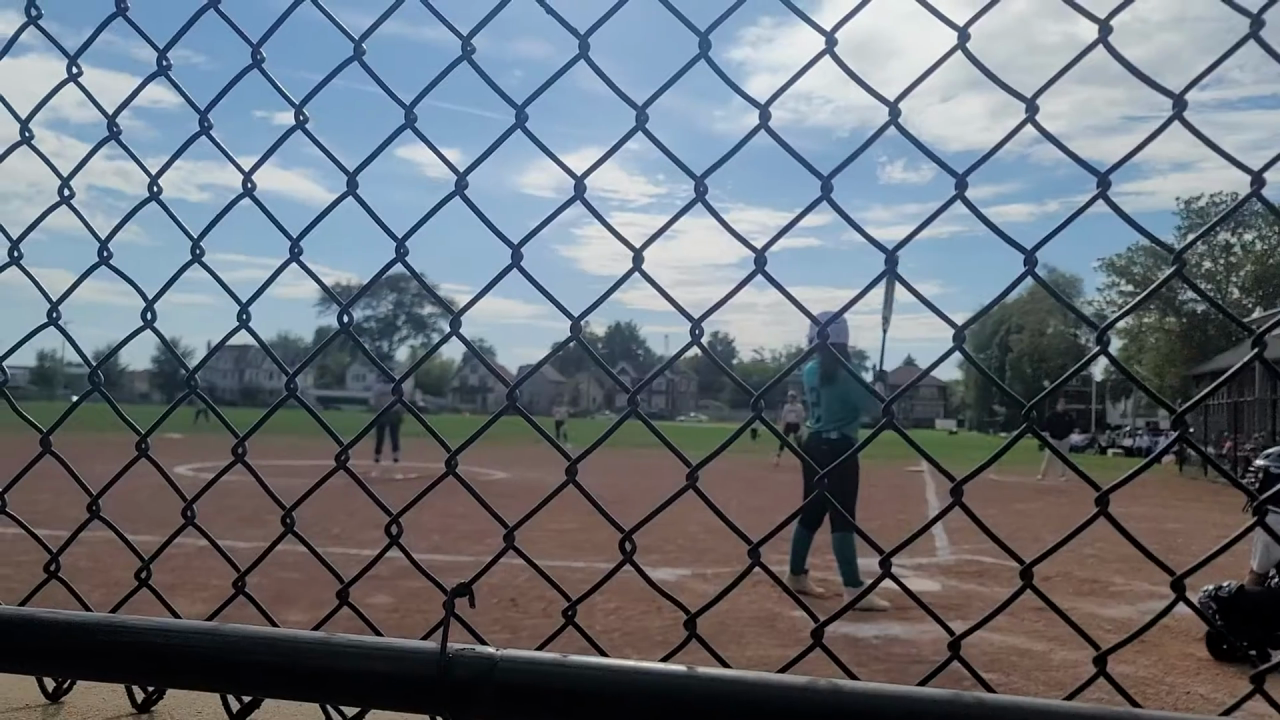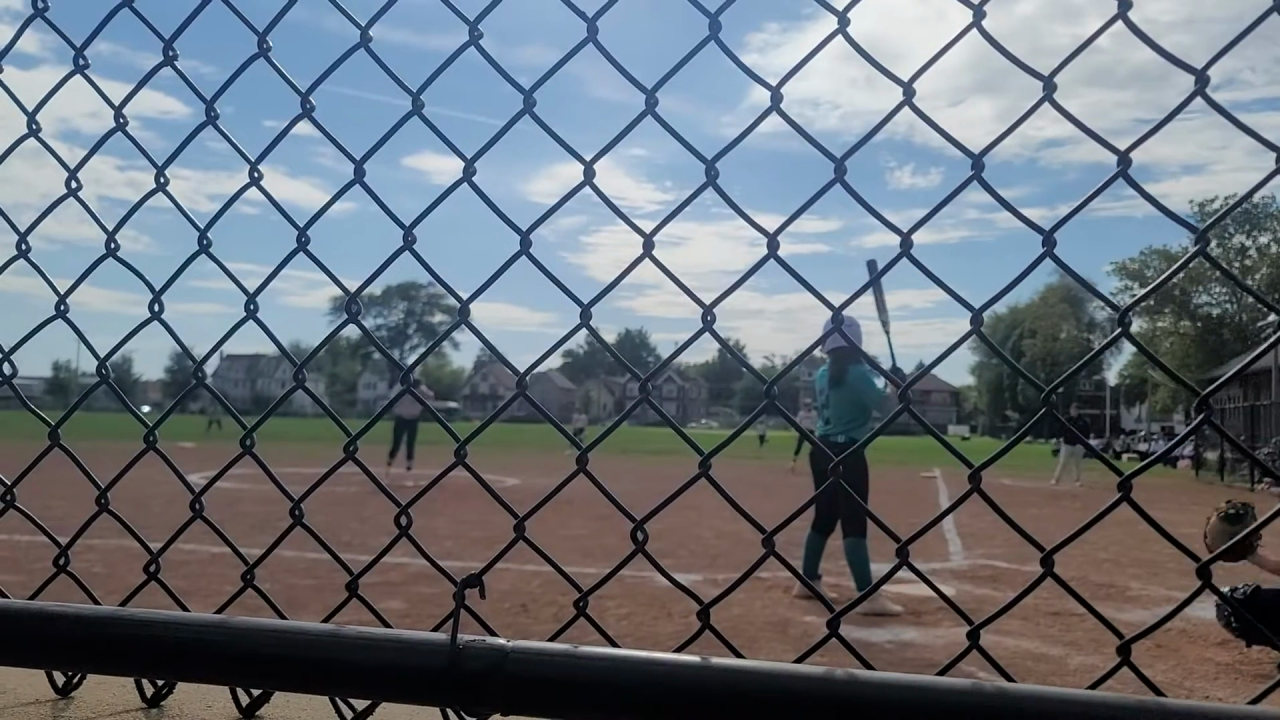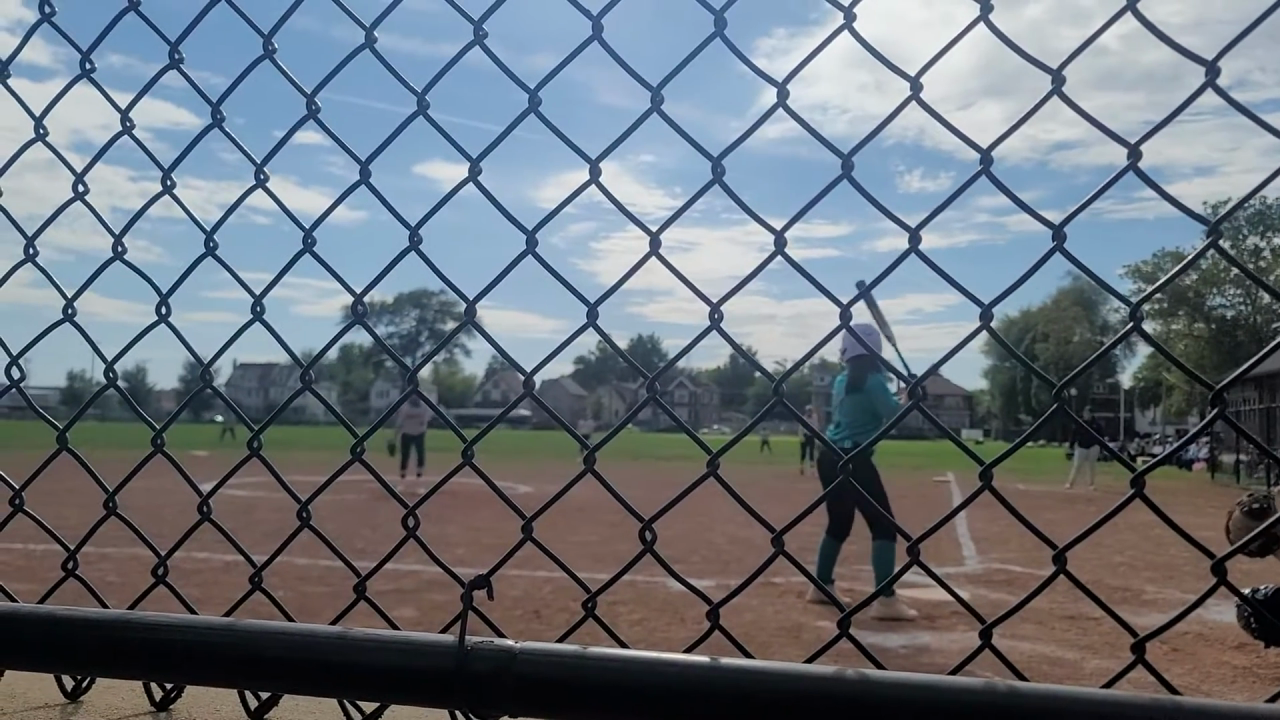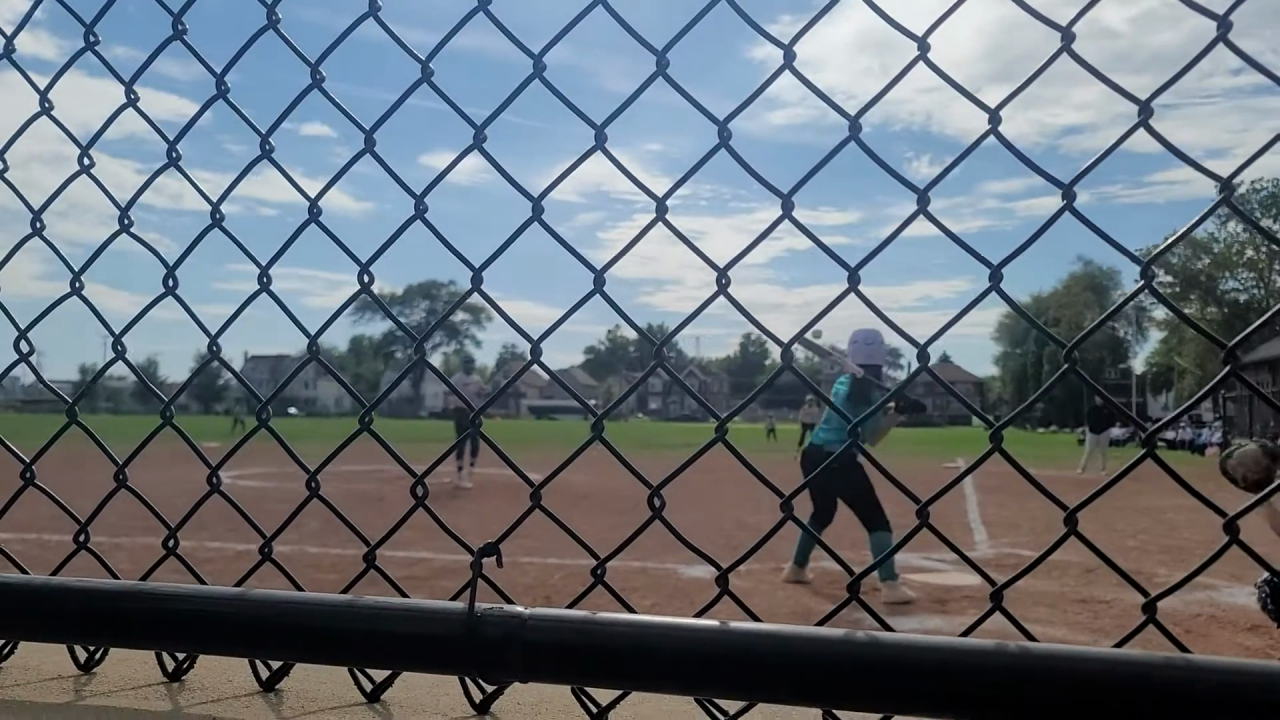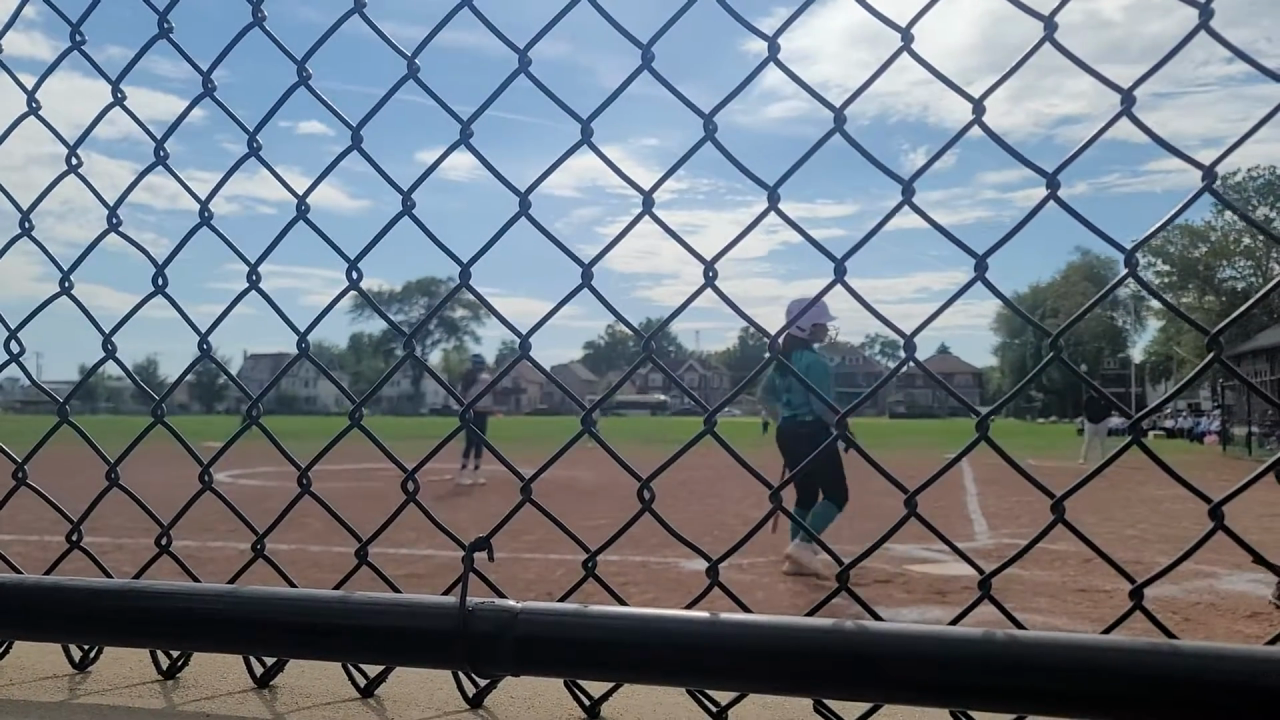
dt=1s
person 1, frame 1
left shoulder: (810, 370)
right shoulder: (843, 372)
right elbow: (871, 404)
left wrist: (867, 386)
left hip: (814, 446)
right hip: (838, 448)
left knee: (811, 512)
right knee: (842, 517)
left ankle: (796, 576)
right ankle: (854, 590)
person 1, frame 2
left shoulder: (823, 373)
right shoulder: (857, 372)
right elbow: (882, 404)
left hip: (823, 451)
right hip: (846, 453)
left knee: (824, 518)
right knee: (854, 522)
left ankle: (808, 582)
right ankle: (868, 597)
person 1, frame 3
left shoulder: (841, 380)
right shoulder: (872, 379)
right elbow: (895, 416)
left hip: (830, 457)
right hip: (853, 460)
left knee: (839, 524)
right knee: (883, 525)
left ankle: (822, 587)
right ankle: (885, 600)
person 1, frame 4
left shoulder: (843, 382)
right shoulder: (869, 392)
right elbow: (872, 437)
left wrist: (890, 407)
right wrist: (896, 412)
left hip: (813, 456)
right hip: (840, 462)
left knee: (822, 515)
right knee: (876, 520)
left ankle: (797, 568)
right ankle: (890, 585)
person 1, frame 5
left shoulder: (783, 359)
right shoulder: (815, 361)
left elbow: (765, 395)
right elbow: (823, 407)
left hip: (787, 431)
right hip: (813, 432)
left knee: (805, 495)
right knee: (835, 494)
left ankle: (798, 558)
right ankle: (803, 546)
